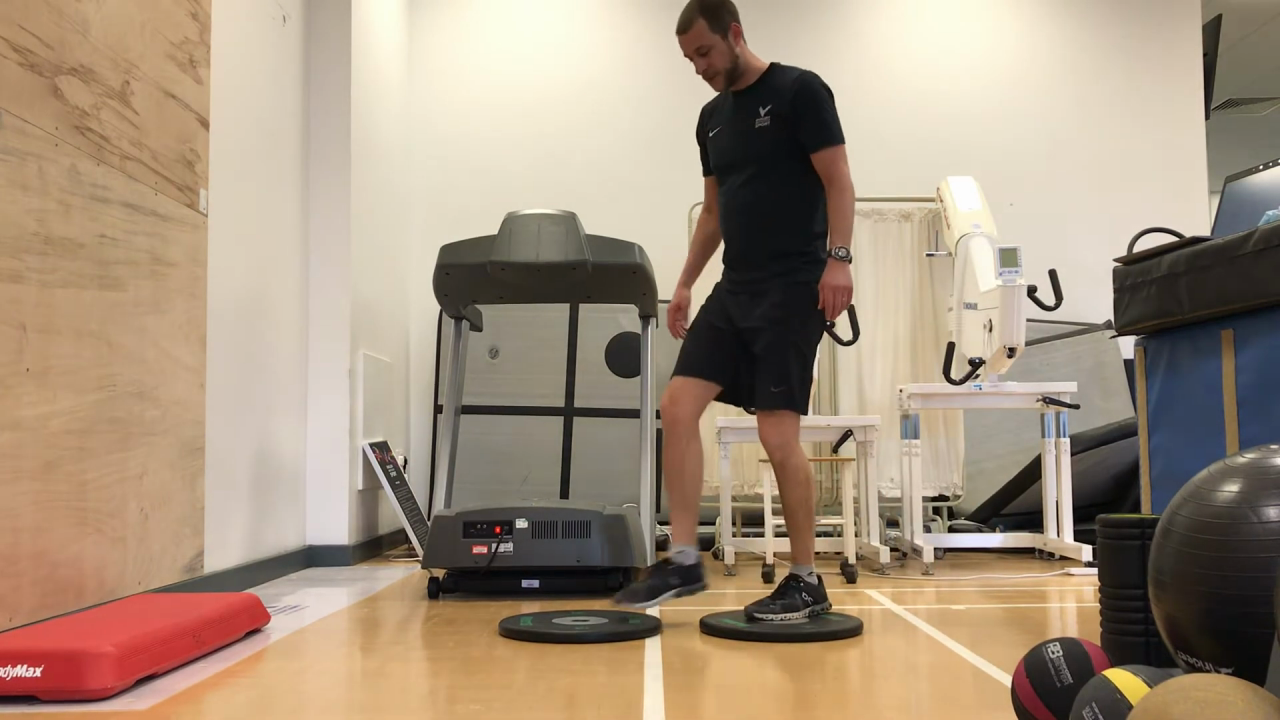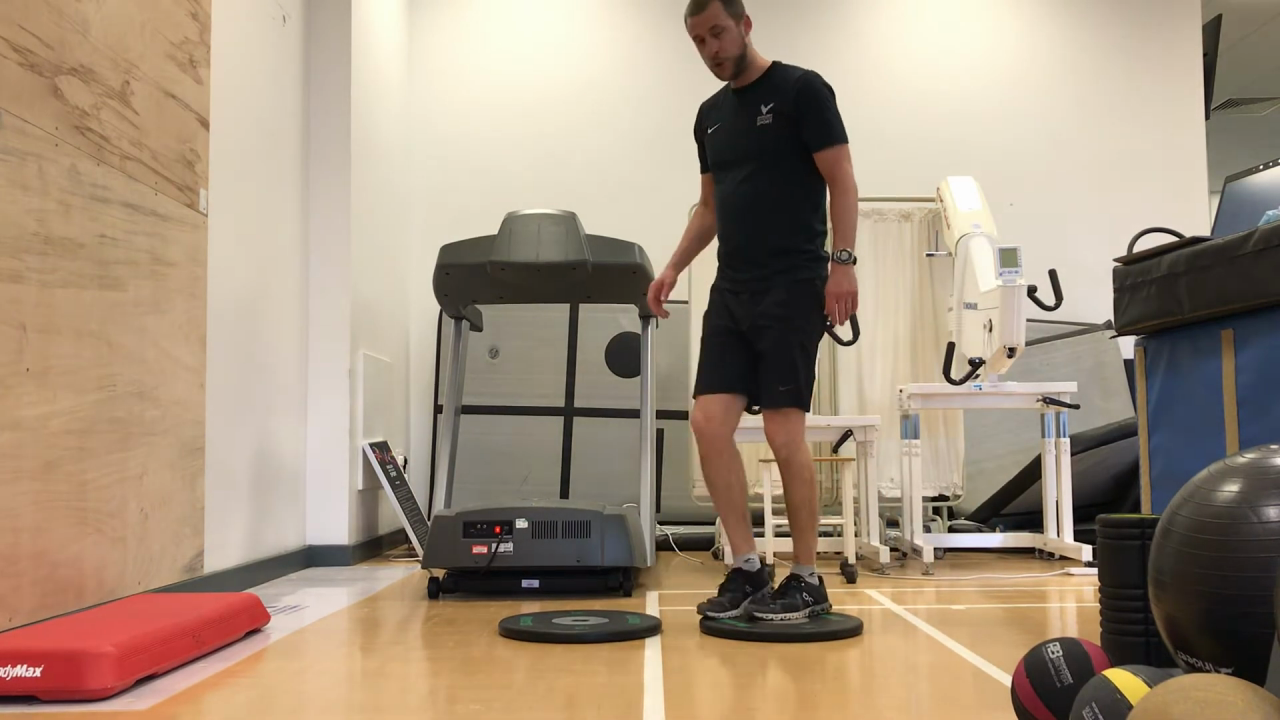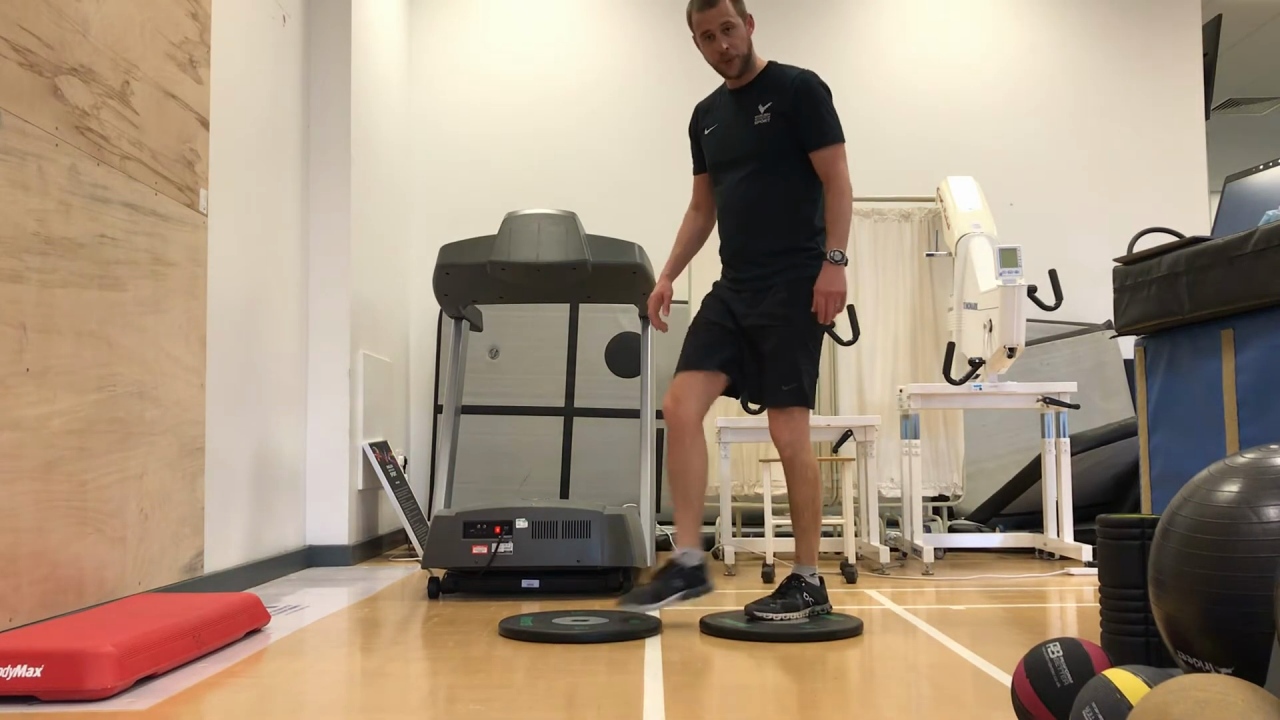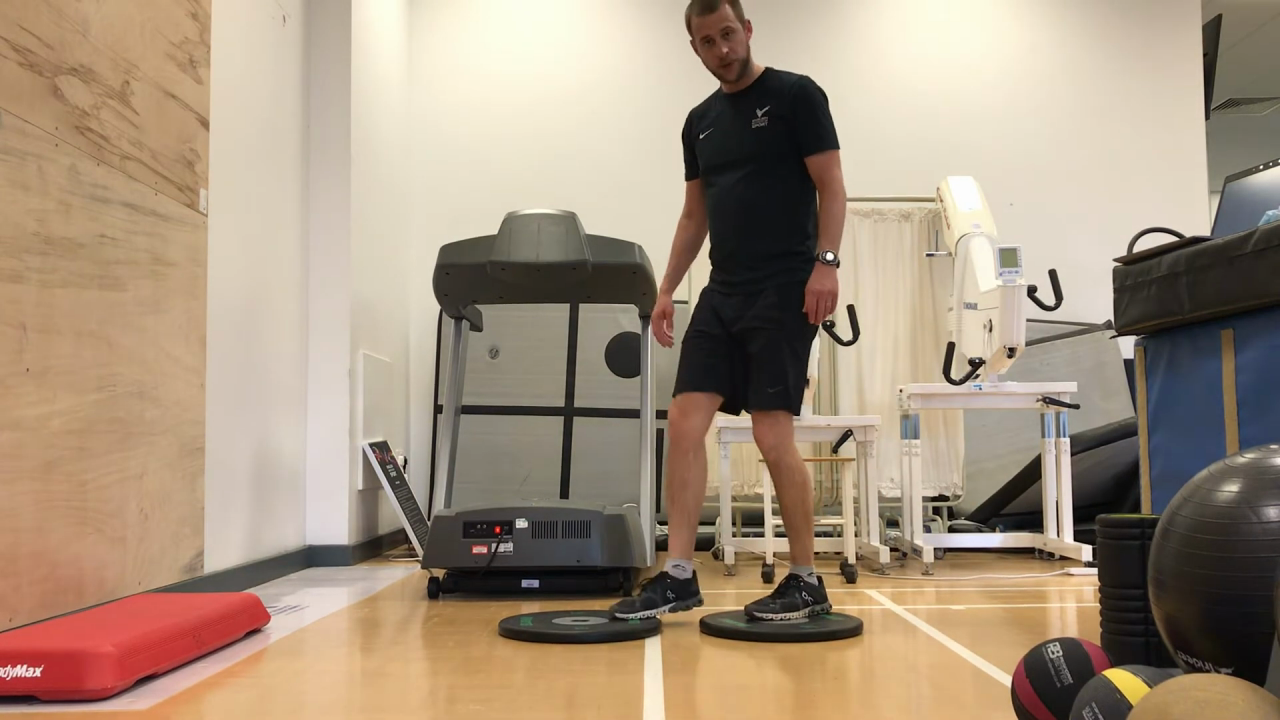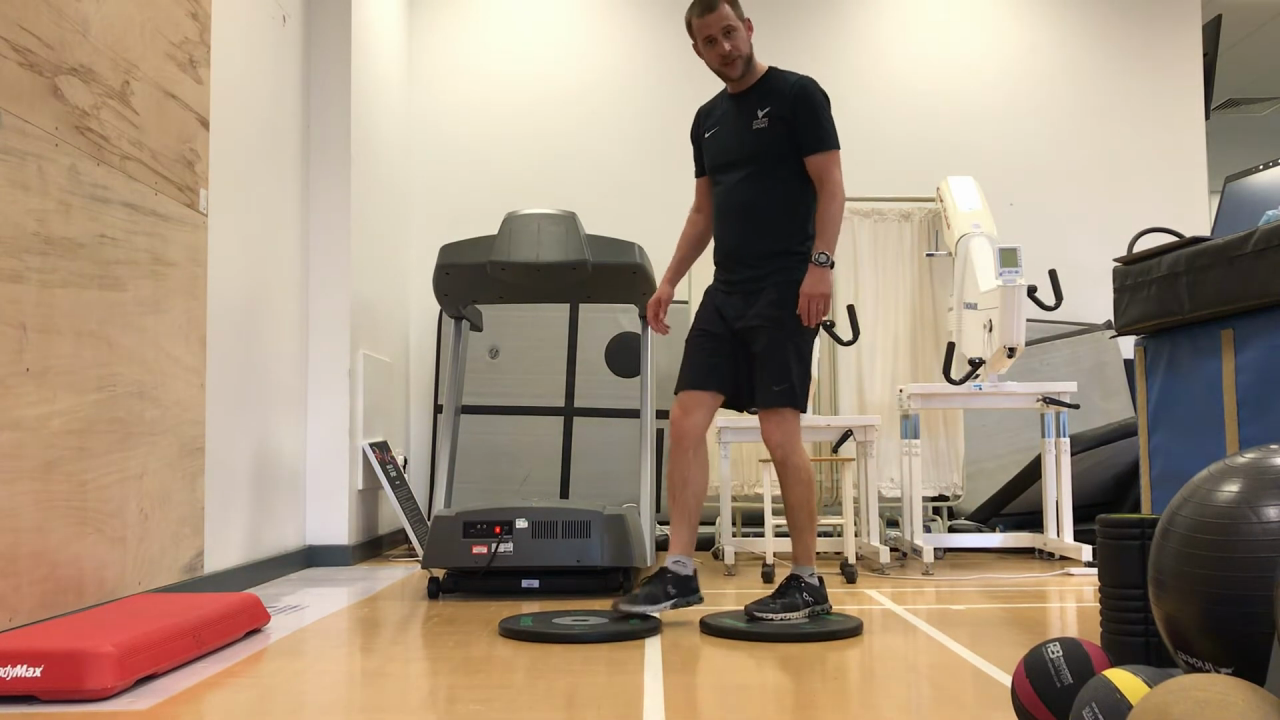
dt=0.2s
person 1, frame 1
left shoulder: (799, 90)
right shoulder: (712, 117)
left elbow: (838, 180)
left wrist: (837, 258)
right wrist: (685, 283)
left hip: (791, 290)
right hip: (733, 290)
left knee: (777, 435)
right knee: (678, 407)
left ankle: (806, 581)
right ankle: (683, 559)
person 1, frame 2
left shoulder: (801, 90)
right shoulder: (710, 113)
left elbow: (841, 182)
left wrist: (842, 260)
right wrist: (673, 268)
left hip: (793, 287)
right hip: (732, 289)
left knee: (783, 433)
right knee: (710, 426)
left ankle: (807, 581)
right ankle: (746, 568)
person 1, frame 3
left shoulder: (799, 89)
right shoulder: (706, 114)
left elbow: (836, 181)
left wrist: (834, 261)
right wrist: (668, 277)
left hip: (791, 286)
right hip: (733, 287)
left knee: (788, 433)
right knee: (681, 406)
left ankle: (808, 581)
right ankle: (687, 563)
person 1, frame 4
left shoulder: (795, 95)
right shoulder: (700, 121)
left elbow: (831, 186)
left wrist: (825, 261)
right wrist: (667, 287)
left hip: (783, 291)
right hip: (721, 293)
left knee: (772, 437)
right knee: (684, 425)
left ankle: (806, 581)
right ankle: (678, 576)
person 1, frame 5
left shoulder: (797, 94)
right shoulder: (707, 119)
left elbow: (829, 187)
left wrist: (820, 264)
right wrist: (669, 280)
left hip: (783, 291)
right hip: (725, 292)
left knee: (780, 435)
right knee: (686, 423)
left ankle: (808, 582)
right ankle: (679, 572)
